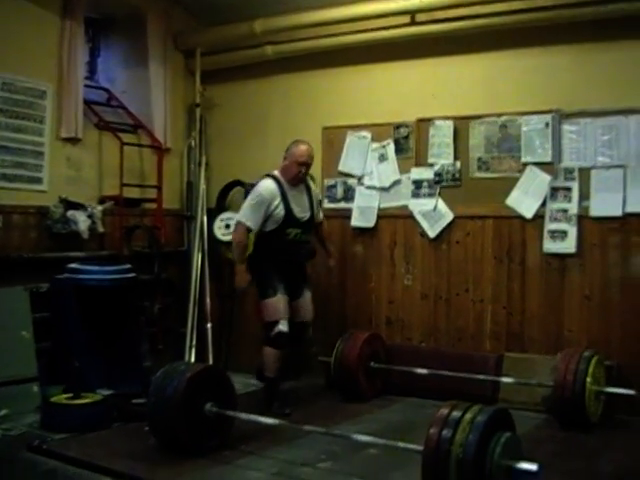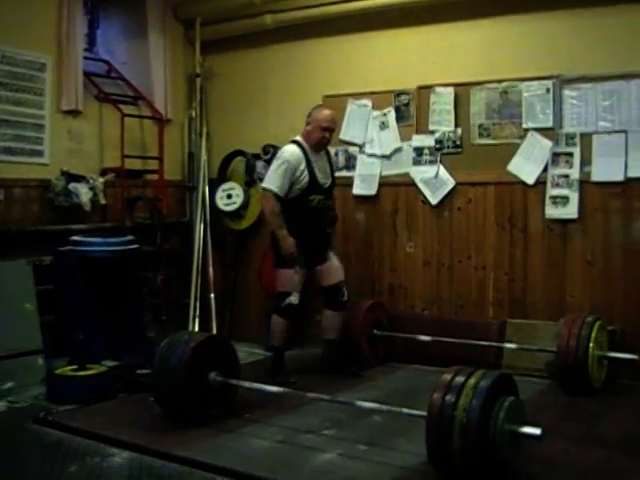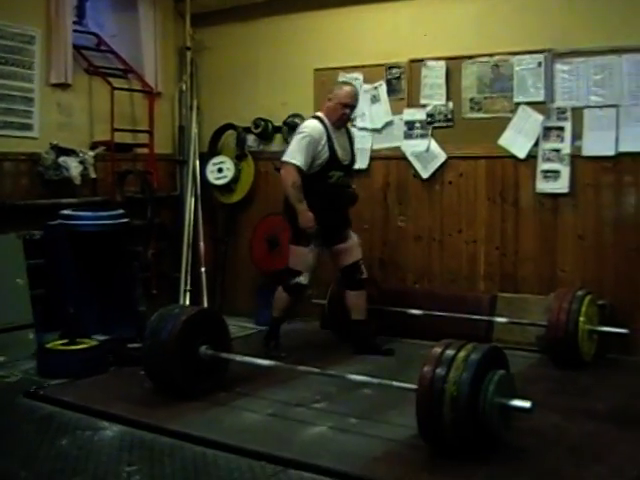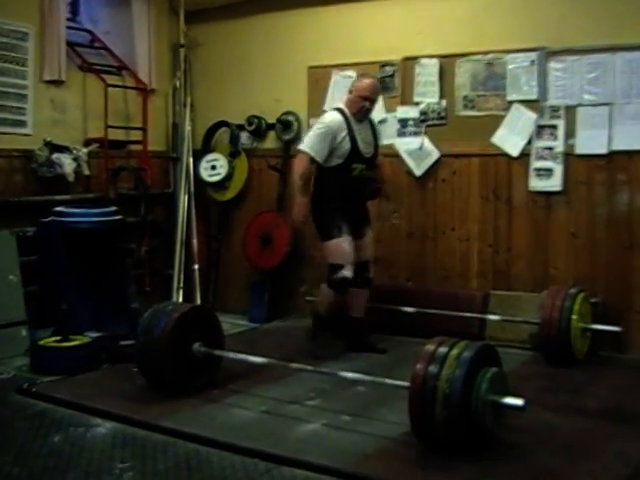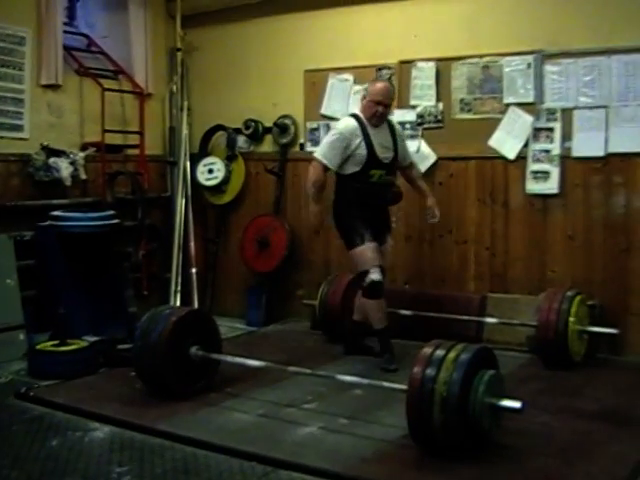
dt=0.2s
person 1, frame 1
left shoulder: (310, 190)
right shoulder: (267, 190)
left elbow: (318, 225)
right elbow: (241, 230)
left wrist: (329, 253)
right wrist: (241, 269)
left hip: (298, 269)
right hip: (271, 270)
left knee: (301, 331)
right knee: (279, 330)
left ankle: (271, 375)
right ankle: (271, 393)
person 1, frame 2
left shoulder: (327, 155)
right shoulder: (291, 155)
right elbow: (268, 197)
left wrist: (331, 220)
right wrist: (282, 236)
left hip: (319, 237)
right hip: (292, 239)
left knee: (338, 294)
right knee: (289, 302)
left ankle: (334, 355)
right ankle: (276, 364)
person 1, frame 3
left shoulder: (345, 131)
right shoulder: (312, 130)
right elbow: (289, 171)
left wrist: (347, 203)
right wrist: (302, 210)
left hip: (337, 214)
right hip: (312, 216)
left knee: (356, 274)
right knee: (298, 278)
left ankle: (363, 338)
right ankle: (272, 335)
person 1, frame 4
left shoulder: (370, 126)
right shoulder: (332, 122)
left elbow: (373, 167)
right elbow: (303, 160)
left wrist: (384, 196)
right wrist: (301, 198)
left hip: (357, 207)
right hip: (331, 208)
left knee: (363, 273)
right knee: (343, 273)
left ankle: (358, 335)
right ankle: (320, 324)
person 1, frame 5
left shoulder: (393, 130)
right shoulder: (347, 128)
left elbow: (407, 167)
right elbow: (318, 166)
left wrist: (428, 196)
right wrist: (315, 205)
left hip: (379, 212)
right hip: (353, 214)
left knee: (372, 281)
right knee: (372, 279)
left ankle: (353, 338)
right ankle: (385, 347)
